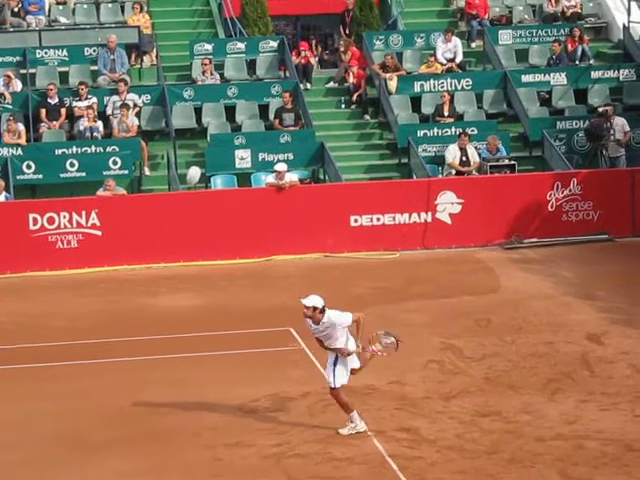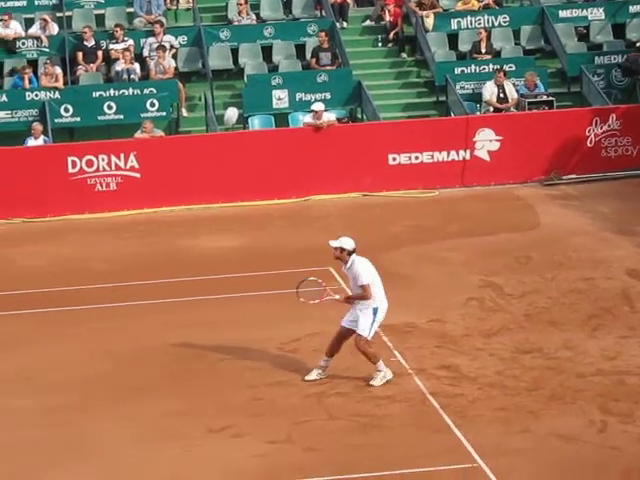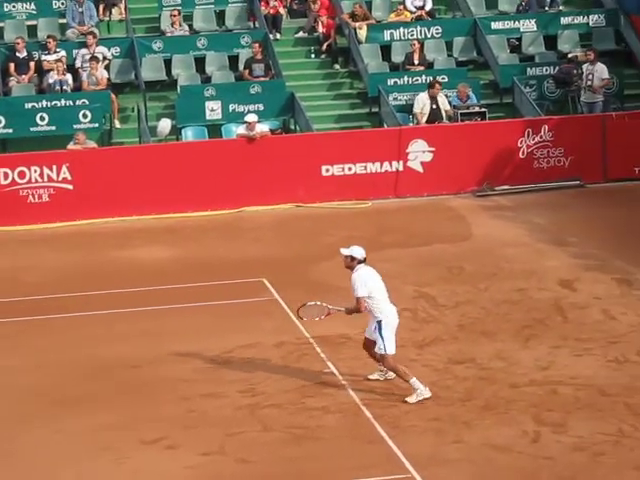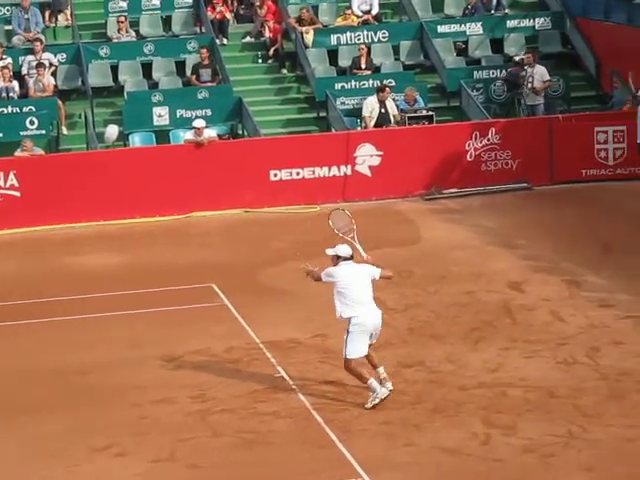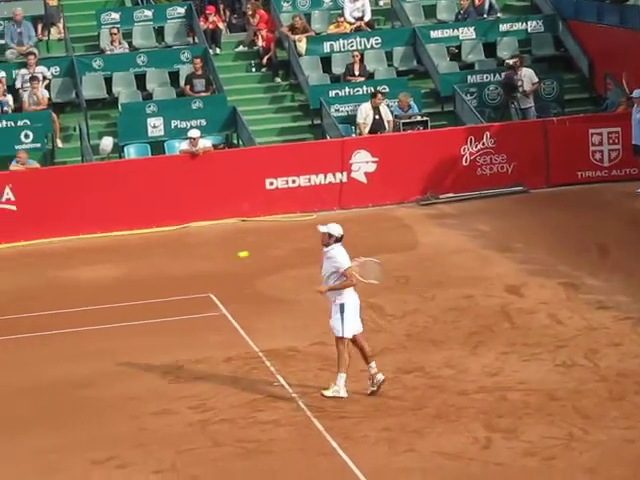
dt=0.5s
person 1, frame 1
left shoulder: (335, 318)
right shoulder: (309, 321)
left elbow: (359, 317)
right elbow: (320, 342)
left wrist: (358, 340)
right wrist: (340, 350)
left hip: (350, 350)
right hip: (335, 352)
left knee: (335, 392)
right knee: (355, 370)
left ankle: (356, 423)
right ankle: (373, 350)
person 1, frame 2
left shoulder: (360, 266)
right shoulder: (349, 265)
left elbow: (368, 295)
left wrist: (348, 297)
right wrist: (350, 299)
left hip: (374, 308)
right hip: (359, 307)
left knee: (361, 344)
right knee: (339, 337)
left ankle: (383, 371)
right ankle: (321, 369)
person 1, frame 3
left shoulder: (357, 277)
right shoulder: (368, 270)
left elbow: (360, 308)
left wrist: (349, 310)
right wrist: (364, 303)
left hip: (384, 319)
right hip: (387, 315)
left knee: (388, 361)
right knee: (368, 345)
left ankle: (421, 389)
right ankle: (385, 371)
person 1, frame 4
left shoulder: (334, 272)
right shoulder: (363, 268)
left elbow: (316, 278)
right elbow: (389, 274)
left wrist: (310, 271)
right wrist: (371, 264)
left hip: (359, 321)
right hip: (375, 317)
left knee: (351, 364)
right knee: (365, 348)
left ankle: (378, 390)
right ankle: (384, 381)
person 1, frame 5
left shoulder: (336, 254)
right shoulder: (332, 251)
left elbow: (351, 280)
right elbow: (348, 275)
left wrist: (329, 288)
left hip: (343, 303)
right hip: (342, 302)
left knee: (341, 343)
right knee: (357, 340)
left ankle: (339, 386)
right ankle: (375, 375)
